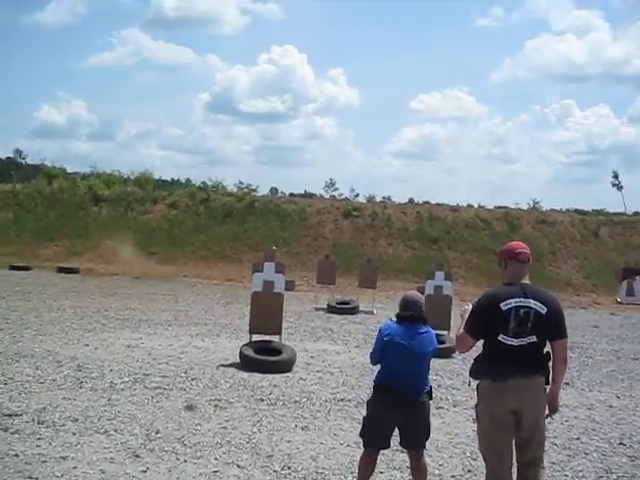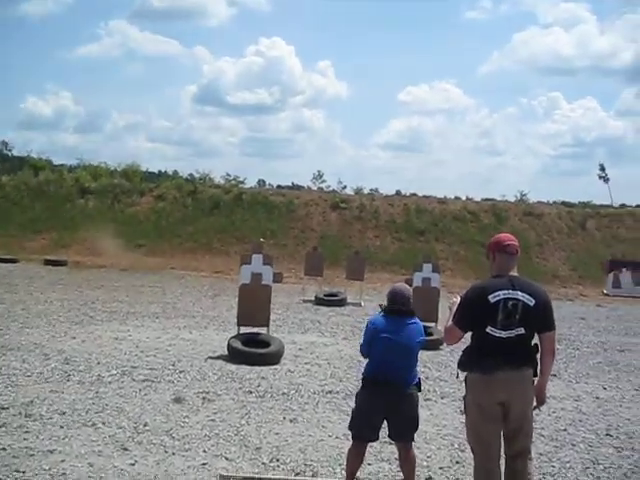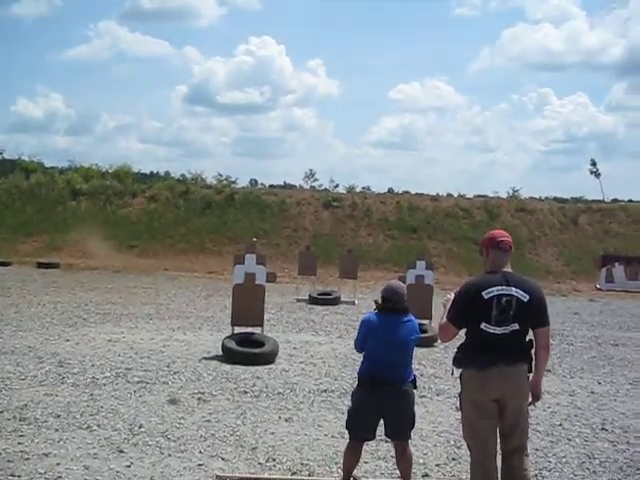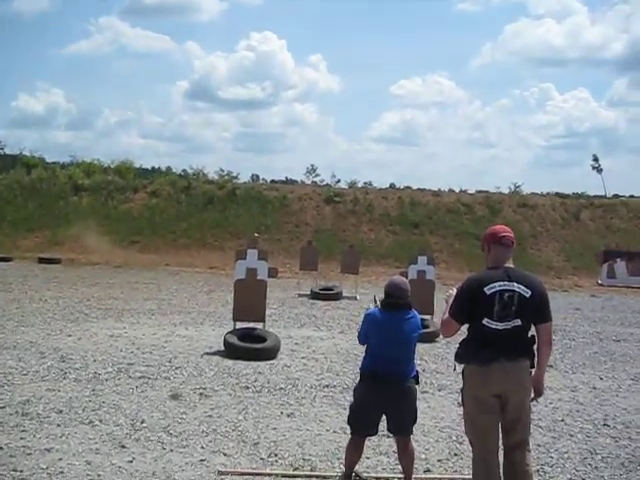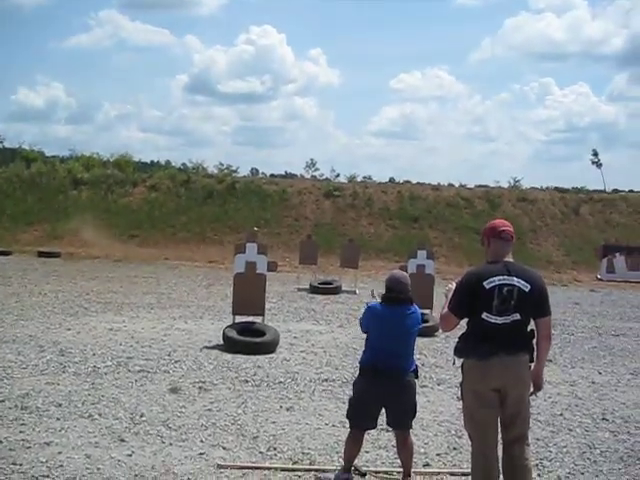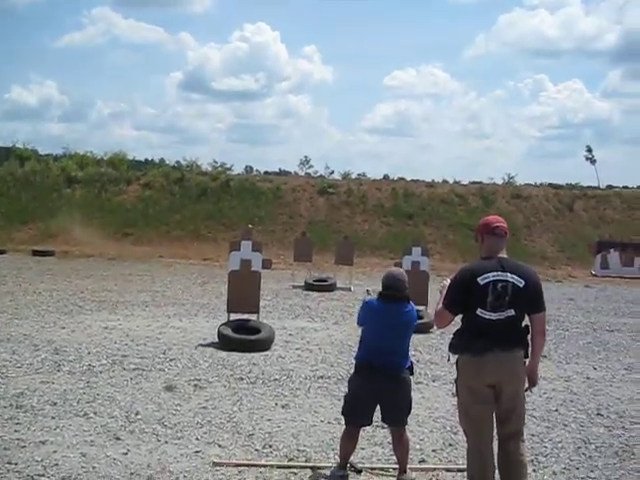
dt=0.1s
person 1, frame 1
left shoulder: (490, 299)
right shoulder: (550, 302)
left elbow: (462, 346)
right elbow: (561, 355)
left wrist: (467, 315)
right wrist: (554, 392)
left hip: (495, 388)
right hip: (533, 388)
person 1, frame 2
left shoulder: (479, 291)
right shoulder: (537, 294)
left elbow: (450, 337)
right elbow: (549, 347)
left wrist: (455, 308)
right wrist: (542, 383)
left hip: (483, 380)
right hip: (521, 380)
left knee: (486, 456)
right knee: (520, 455)
person 1, frame 3
left shoulder: (472, 288)
right shoulder: (532, 290)
left elbow: (445, 334)
right elbow: (543, 343)
left wrist: (449, 304)
right wrist: (537, 379)
left hip: (478, 376)
right hip: (516, 376)
left knee: (482, 453)
right knee: (517, 452)
person 1, frame 4
left shoulder: (474, 284)
right shoulder: (534, 286)
left elbow: (447, 330)
right elbow: (546, 338)
left wrist: (451, 300)
right wrist: (539, 375)
left hip: (480, 371)
right hip: (518, 371)
left knee: (484, 448)
right knee: (519, 447)
person 1, frame 5
left shoulder: (473, 278)
right shoulder: (533, 280)
left elbow: (446, 324)
right elbow: (545, 333)
left wrist: (451, 294)
right wrist: (538, 369)
left hip: (480, 366)
right hip: (518, 365)
left knee: (483, 442)
right knee: (518, 441)
person 1, frame 6
left shoulder: (468, 274)
right shoulder: (527, 276)
left elbow: (441, 321)
right elbow: (539, 329)
left wrist: (445, 291)
right wrist: (533, 365)
left hip: (474, 362)
right hip: (512, 362)
left knee: (478, 438)
right knee: (513, 437)
person 2, frame 1
left shoulder: (388, 329)
right shoulder: (431, 336)
left elbow: (374, 360)
right elbow: (422, 361)
left hip: (385, 398)
right hip: (417, 401)
left knee: (371, 449)
right knee: (416, 453)
person 2, frame 2
left shoulder: (376, 323)
right shoulder: (418, 327)
left elbow: (364, 352)
left hip: (373, 389)
right hip: (405, 393)
left knee: (360, 441)
right knee: (405, 445)
person 2, frame 3
left shoulder: (370, 321)
right shoulder: (413, 324)
left elbow: (358, 347)
left hip: (369, 388)
right hip: (401, 390)
left knee: (356, 440)
right knee: (401, 443)
person 2, frame 4
left shoulder: (373, 316)
right shoulder: (415, 319)
left elbow: (362, 339)
left hip: (371, 383)
right hip: (403, 385)
left knee: (358, 435)
right knee: (403, 438)
person 2, frame 5
left shoulder: (374, 310)
right shoulder: (415, 314)
left hip: (371, 377)
right hip: (403, 380)
left knee: (357, 429)
right knee: (403, 432)
person 2, frame 6
left shoulder: (371, 305)
right shoulder: (411, 311)
left hip: (366, 374)
right hip: (398, 376)
left knee: (352, 425)
right knee: (398, 429)
